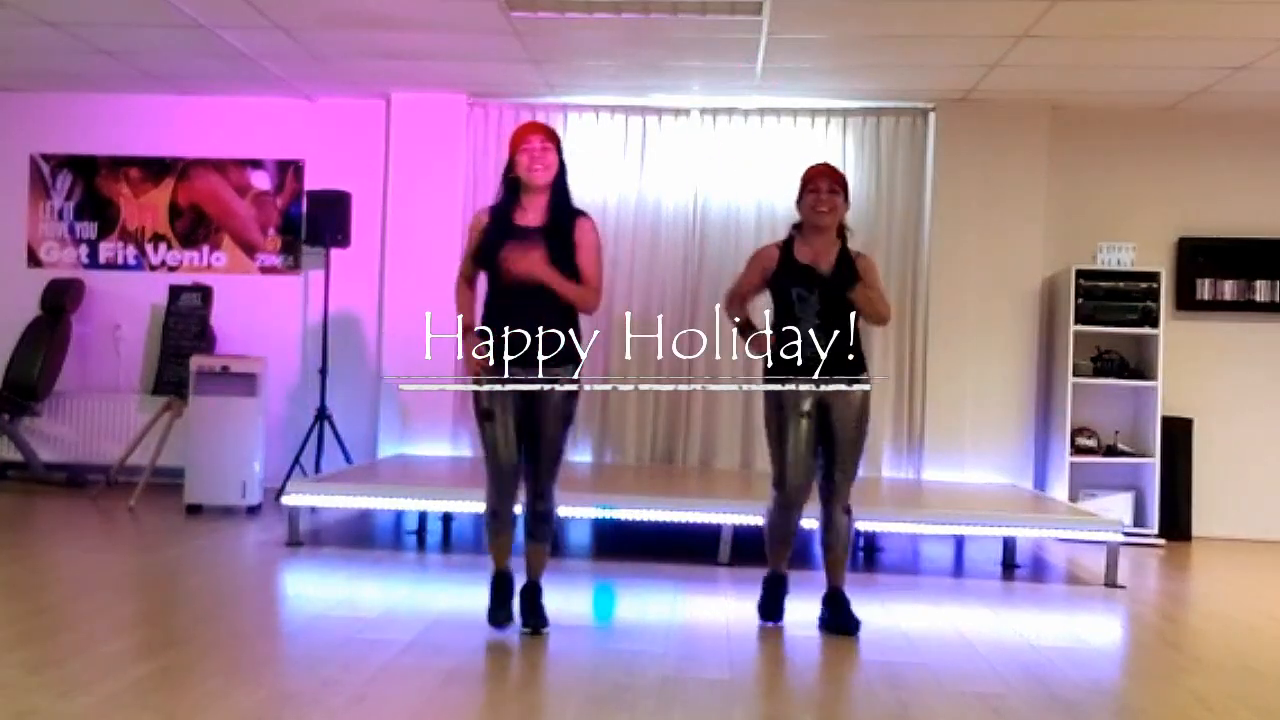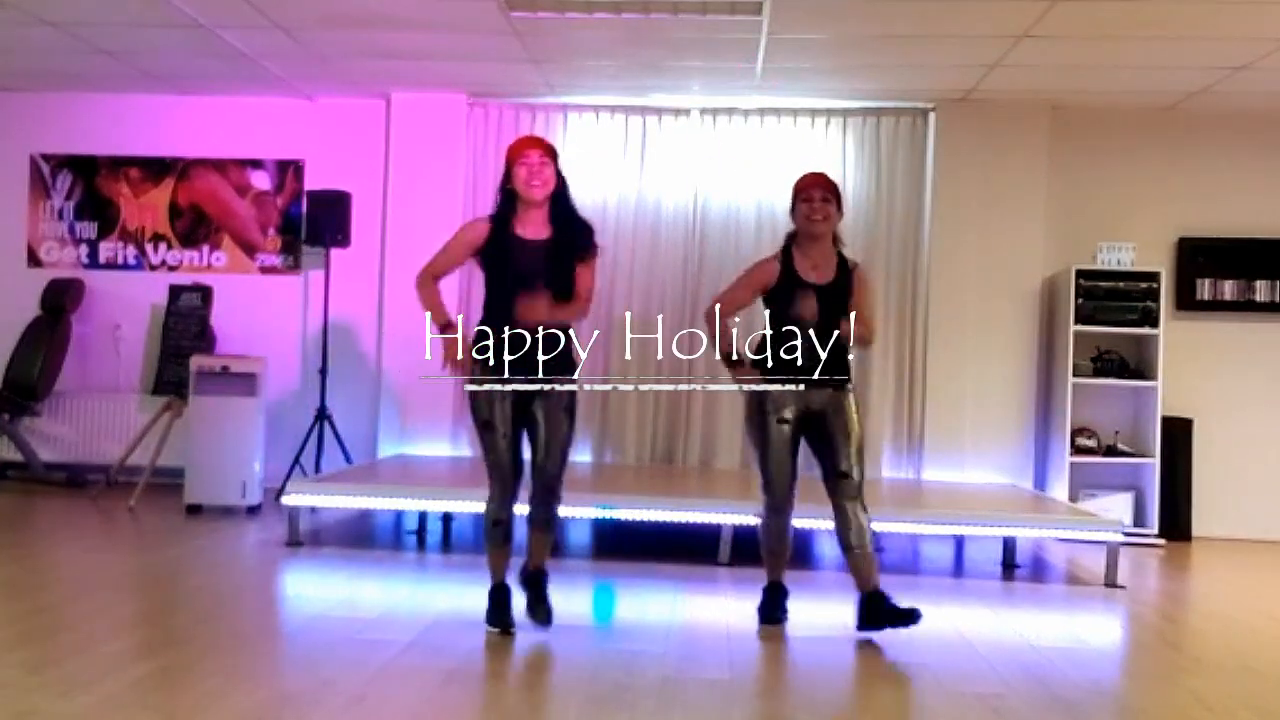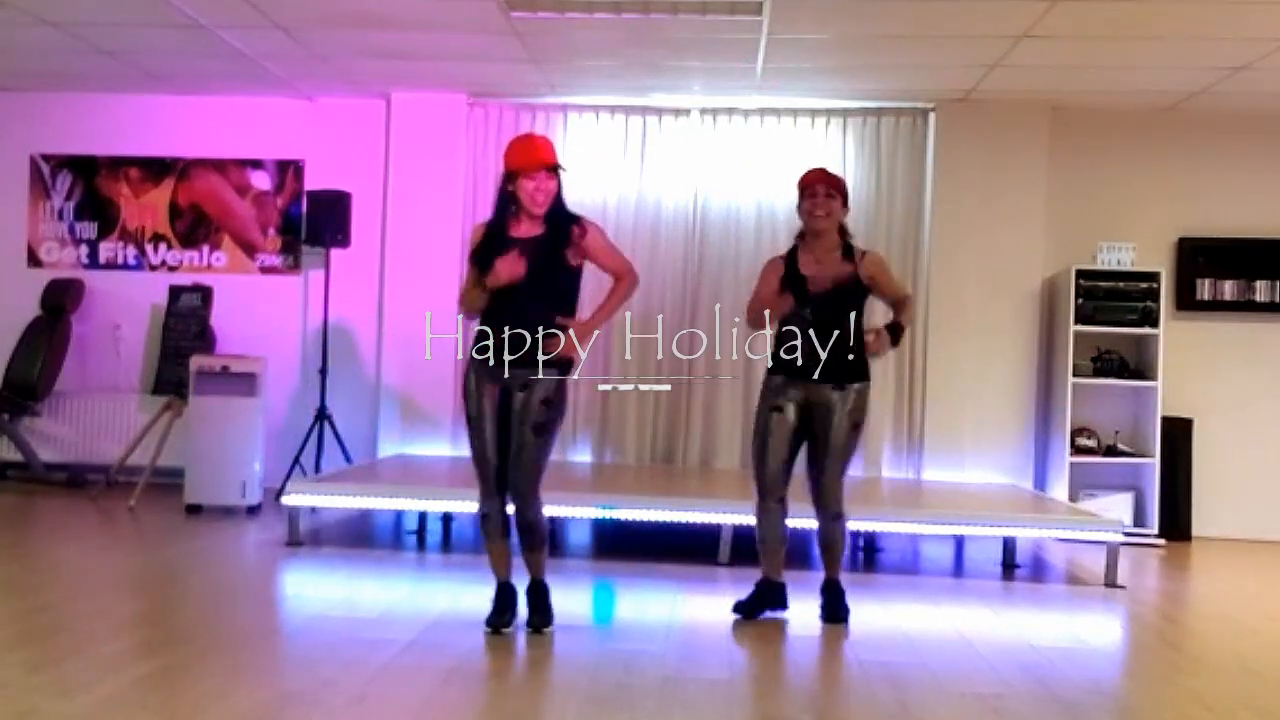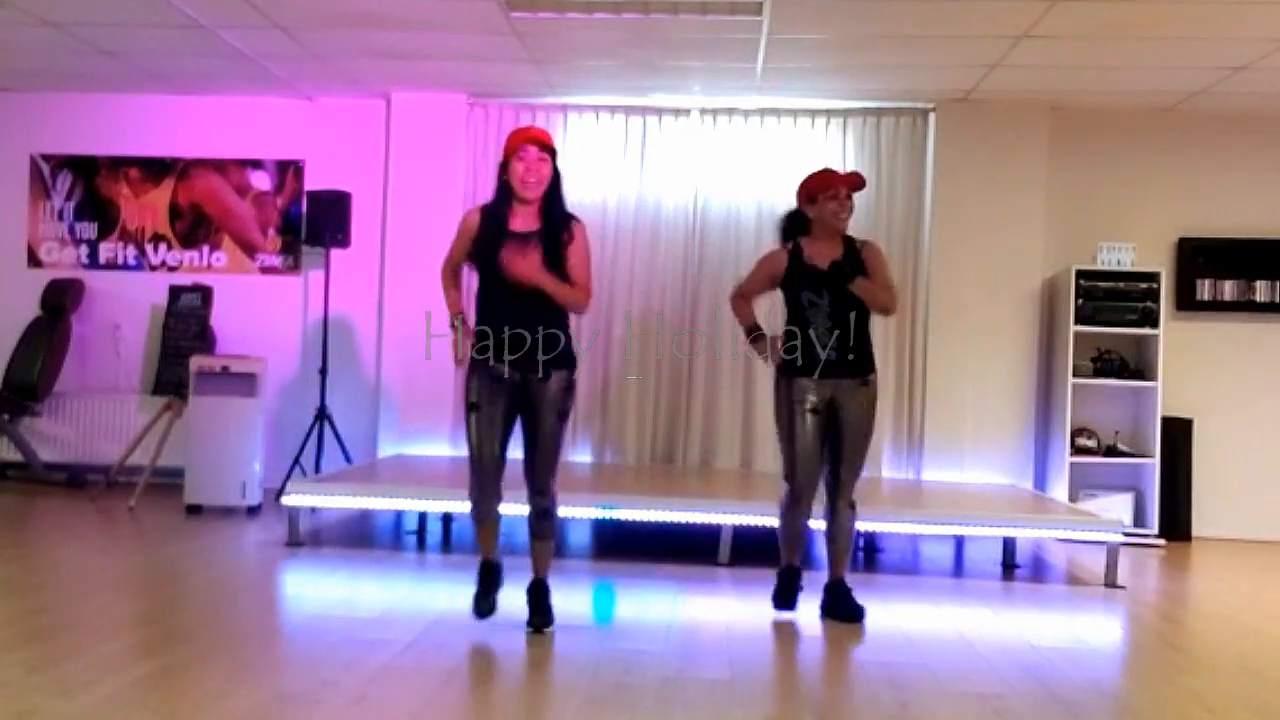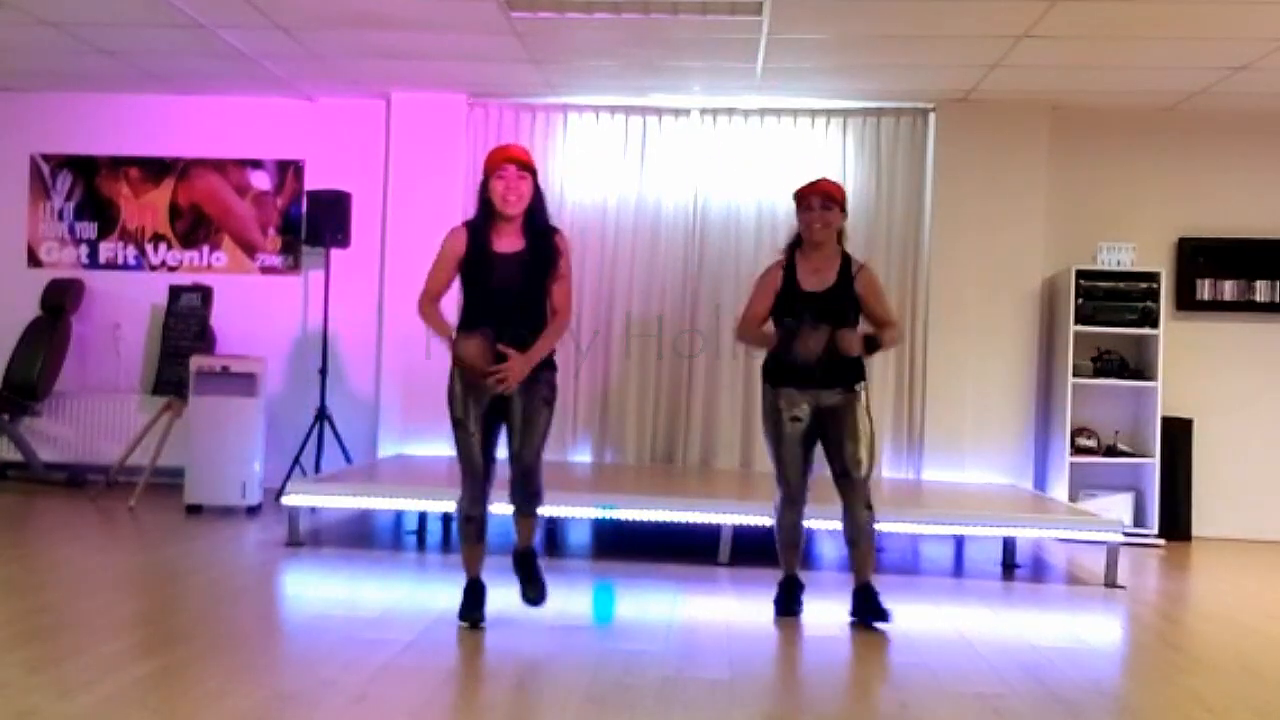
dt=0.3s
person 1, frame 1
left shoulder: (577, 226)
right shoulder: (489, 221)
left elbow: (591, 300)
right elbow: (465, 281)
left wrist: (545, 272)
right wrist: (470, 334)
left hip: (555, 366)
right hip: (497, 365)
left knee: (541, 482)
right knee: (503, 477)
left ankle: (533, 590)
right ankle: (501, 576)
person 1, frame 2
left shoulder: (577, 235)
right shoulder: (483, 230)
left elbow: (583, 302)
right elbow: (427, 280)
left wrist: (555, 313)
right wrist: (449, 332)
left hip: (553, 369)
right hip: (495, 370)
left knee: (549, 478)
right knee: (501, 483)
left ankle: (536, 572)
right ankle: (498, 588)
person 1, frame 3
left shoulder: (577, 232)
right shoulder: (487, 233)
left elbow: (627, 278)
right elbow: (467, 305)
left wrist: (588, 328)
right wrist: (491, 280)
left hip: (543, 372)
right hip: (486, 369)
left knee: (522, 486)
right knee: (490, 485)
left ankle: (537, 585)
right ankle: (503, 589)
person 1, frame 4
left shoulder: (568, 230)
right shoulder: (479, 221)
left elbow: (583, 301)
right elbow: (451, 267)
left wrist: (540, 277)
right wrist: (456, 316)
left hip: (552, 367)
right hip: (490, 363)
left knee: (541, 479)
right knee: (485, 471)
left ankle: (540, 587)
right ankle: (488, 568)
person 1, frame 5
left shoulder: (552, 243)
right shoulder: (464, 238)
left elbow: (561, 316)
right elbow: (428, 302)
left wrist: (529, 360)
right wrist: (454, 340)
left hip: (532, 374)
right hip: (472, 375)
left knee: (526, 468)
right knee: (475, 482)
left ankle: (525, 550)
right ankle: (473, 585)
person 2, frame 1
left shoulder: (858, 264)
right shoulder: (772, 256)
left elbow: (882, 315)
right elbow: (734, 300)
left wrist: (840, 278)
right wrist: (751, 332)
left hip: (847, 386)
right hip: (790, 384)
left knee: (837, 494)
right knee: (792, 489)
left ankle: (835, 597)
right ankle: (776, 577)
person 2, frame 2
left shoulder: (852, 275)
right shoulder: (772, 268)
left elbow: (864, 336)
right elbow: (717, 311)
left wrist: (826, 322)
right wrist: (732, 360)
left hip: (832, 392)
right hip: (774, 390)
left knee: (848, 490)
right knee: (778, 497)
left ankle: (872, 601)
right ankle: (774, 590)
person 2, frame 3
left shoulder: (864, 263)
right shoulder: (779, 267)
left elbow: (904, 302)
right elbow: (756, 318)
left wrist: (892, 334)
right wrist: (808, 287)
left hip: (842, 389)
right hip: (784, 384)
left knee: (827, 493)
right knee: (769, 482)
left ankle: (832, 586)
right ankle: (770, 585)
person 2, frame 4
left shoulder: (865, 254)
right shoulder: (785, 257)
left elbow: (889, 303)
right elbow: (741, 295)
left wrist: (836, 270)
right wrist: (756, 333)
left hip: (857, 383)
right hip: (801, 382)
left knee: (843, 487)
right knee: (801, 483)
left ankle: (837, 585)
right ankle: (789, 570)
person 2, frame 5
left shoulder: (859, 274)
right shoulder: (779, 273)
left elbow: (892, 330)
right elbow: (746, 330)
left wrist: (866, 343)
right wrist: (788, 342)
left hip: (845, 392)
right hip: (788, 391)
left knee: (856, 486)
right knee: (792, 492)
left ankle: (865, 590)
right ankle: (790, 581)
